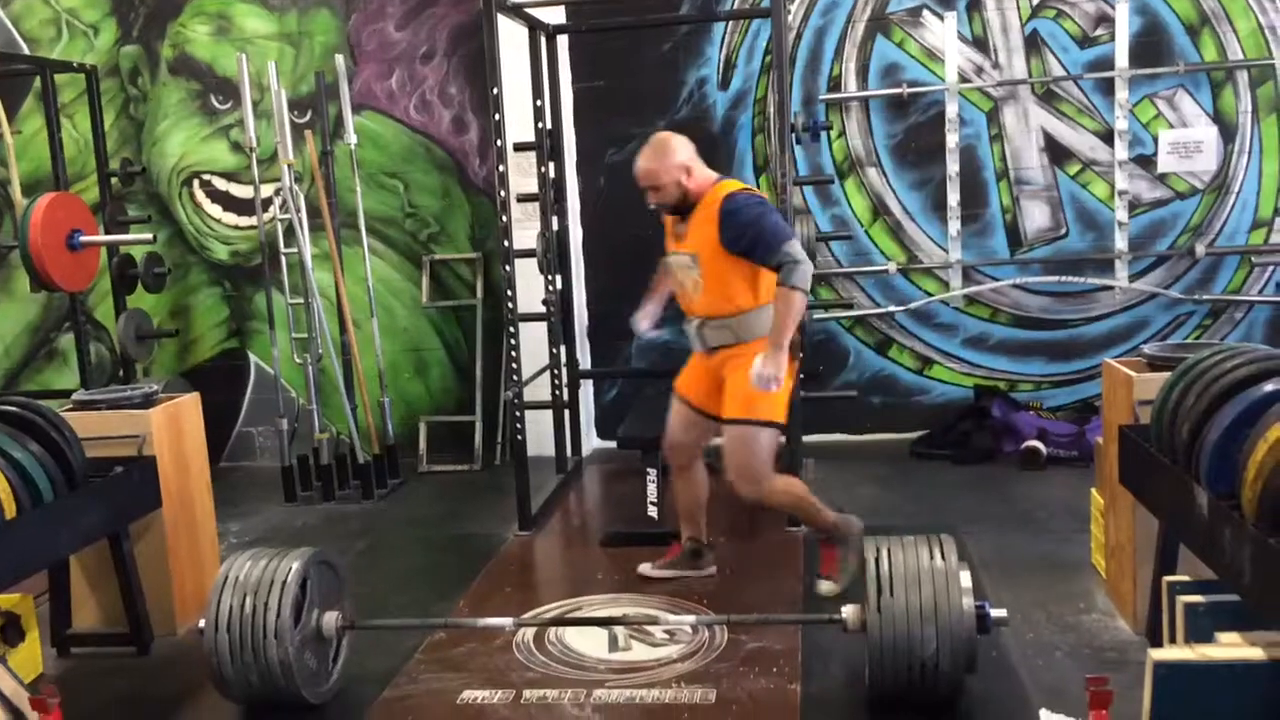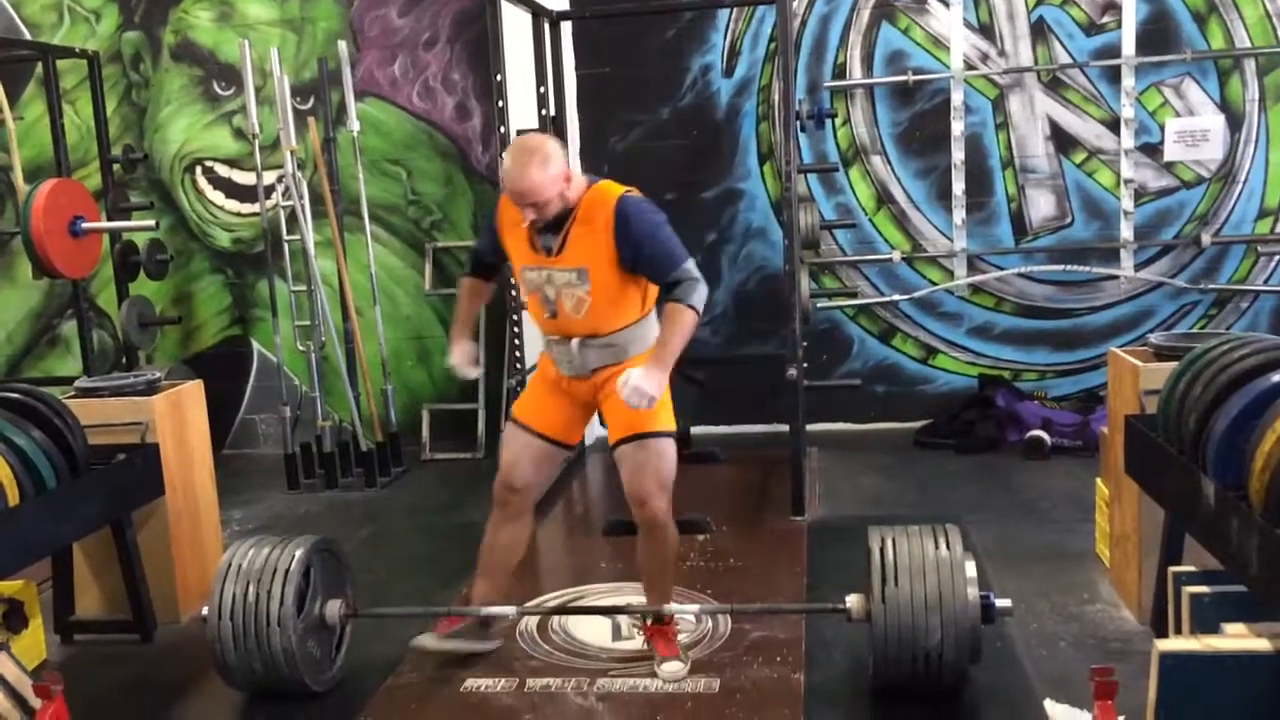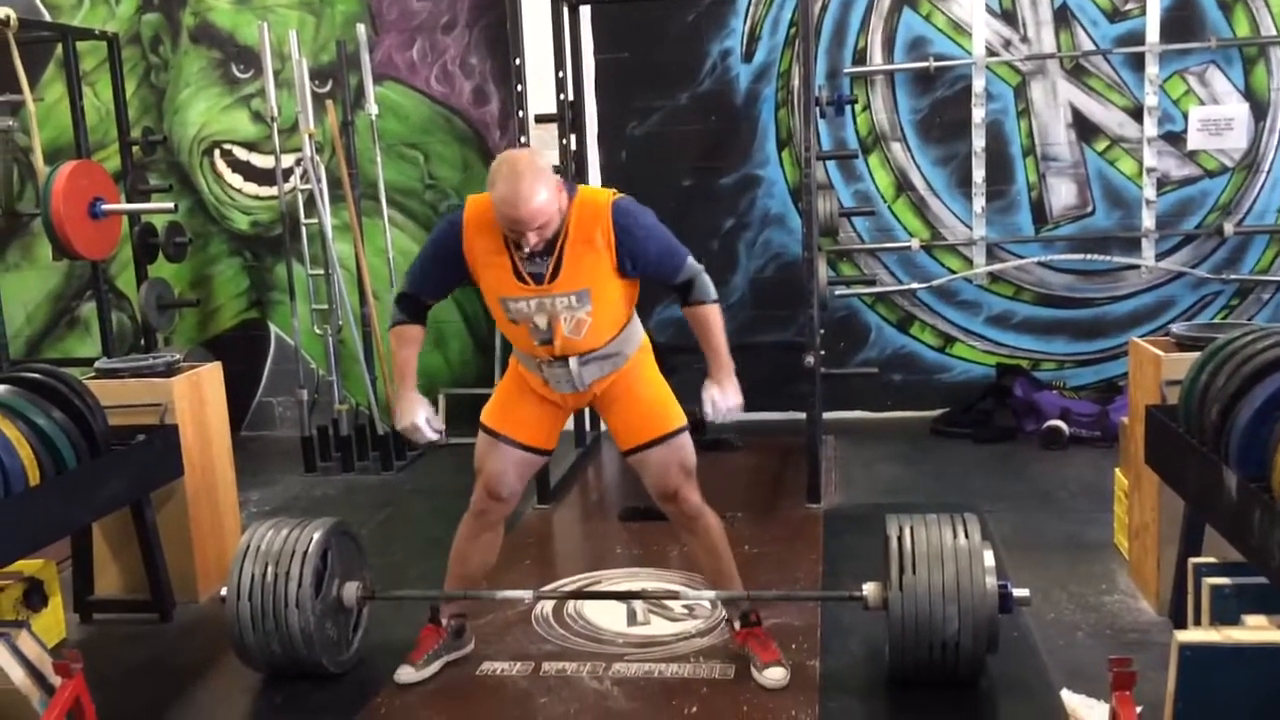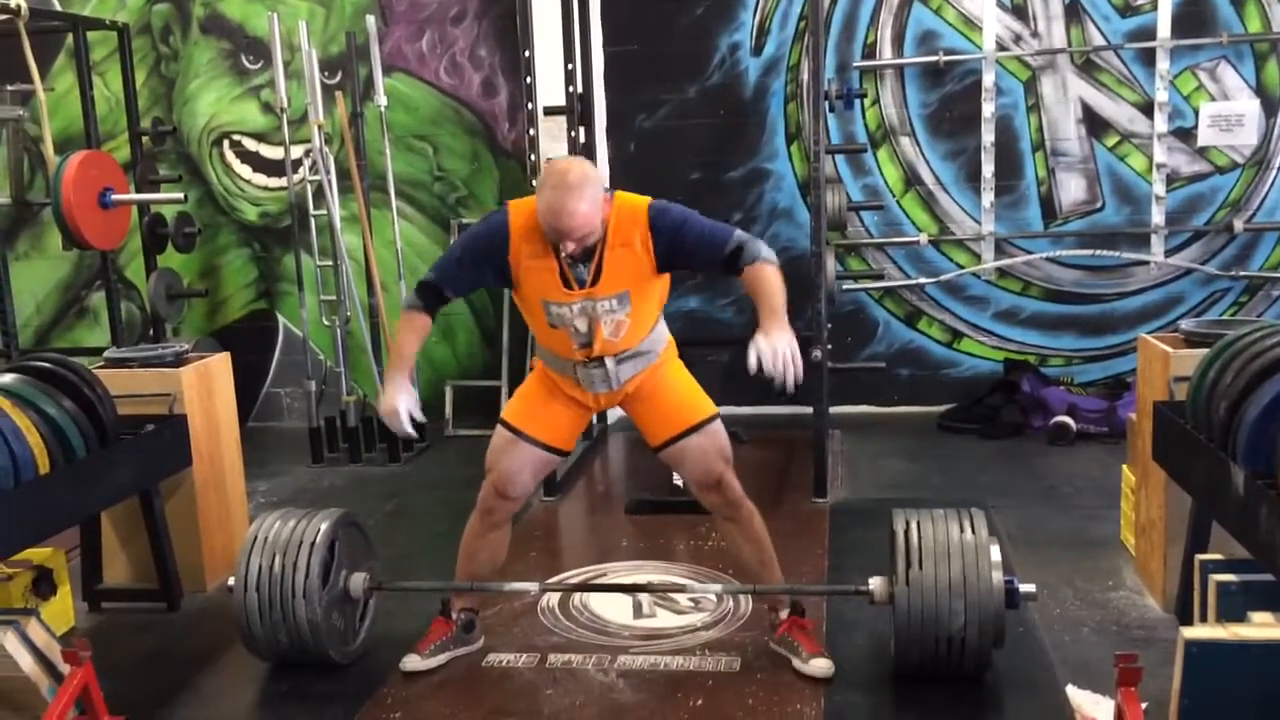
dt=0.7s
person 1, frame 1
left shoulder: (734, 207)
right shoulder: (678, 207)
left elbow: (795, 267)
left wrist: (774, 352)
right wrist: (654, 301)
left hip: (758, 352)
right hip: (712, 350)
left knee: (750, 480)
right knee: (678, 452)
left ankle: (838, 531)
right ankle: (693, 549)
person 1, frame 2
left shoulder: (623, 213)
right shoulder: (507, 213)
left elbow: (689, 285)
right elbow: (483, 265)
left wrist: (659, 368)
right wrist: (462, 335)
left hip: (628, 366)
right hip: (560, 365)
left knee: (650, 506)
right knee: (511, 491)
left ankle: (660, 624)
right ankle: (480, 618)
person 1, frame 3
left shoulder: (614, 219)
right shoulder: (463, 230)
left elbow: (692, 282)
right elbow: (411, 303)
left wrist: (722, 373)
right wrist: (406, 391)
left hip: (620, 365)
right hip: (535, 373)
left knee: (682, 499)
right knee: (489, 501)
left ankle: (746, 627)
right ankle: (447, 627)
person 1, frame 4
left shoulder: (650, 223)
right shoulder: (506, 231)
left elbow: (748, 251)
right elbow: (431, 291)
left wrist: (774, 321)
right wrist: (398, 376)
left hip: (647, 367)
right hip: (559, 376)
left knee: (722, 489)
right knee: (498, 495)
left ankle: (786, 621)
right ankle: (458, 622)
